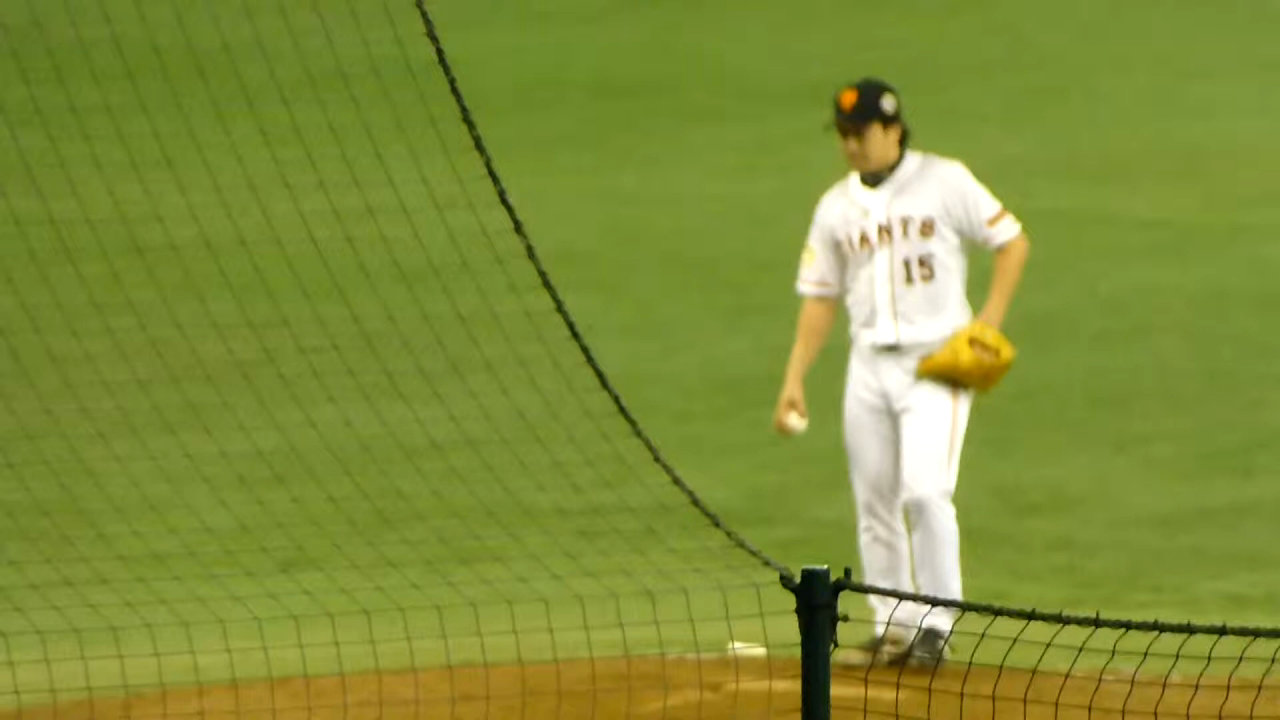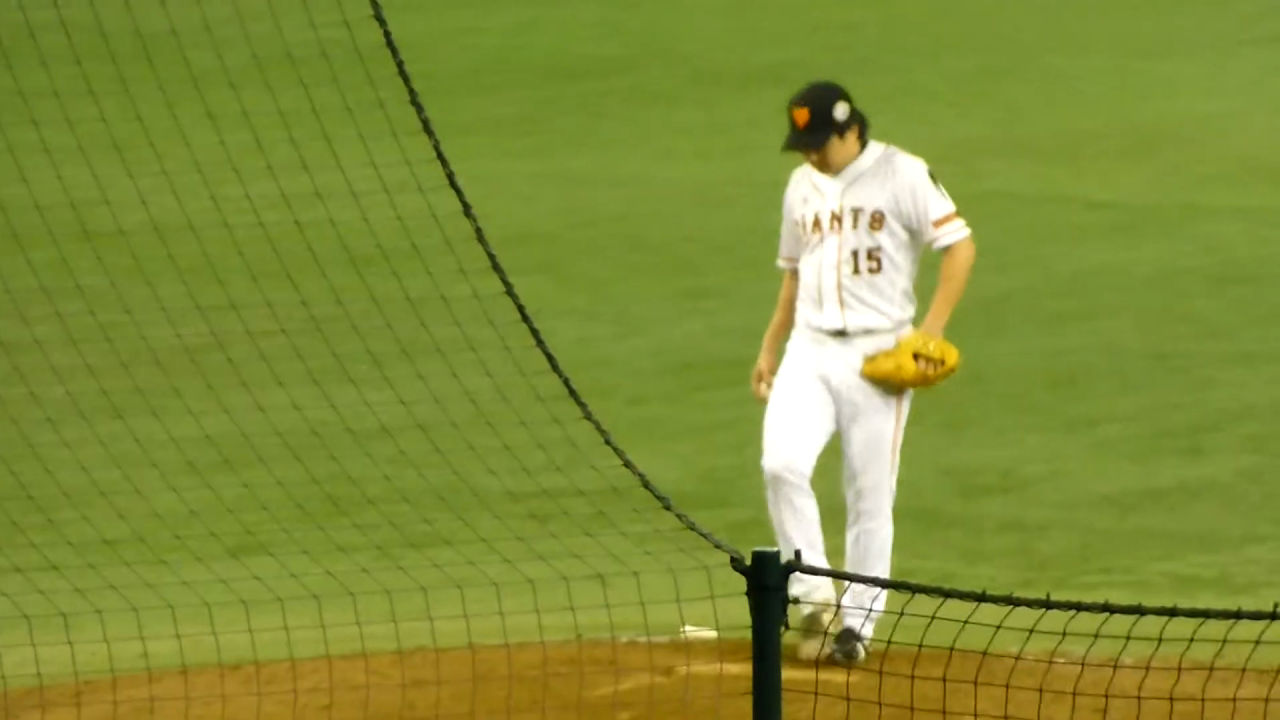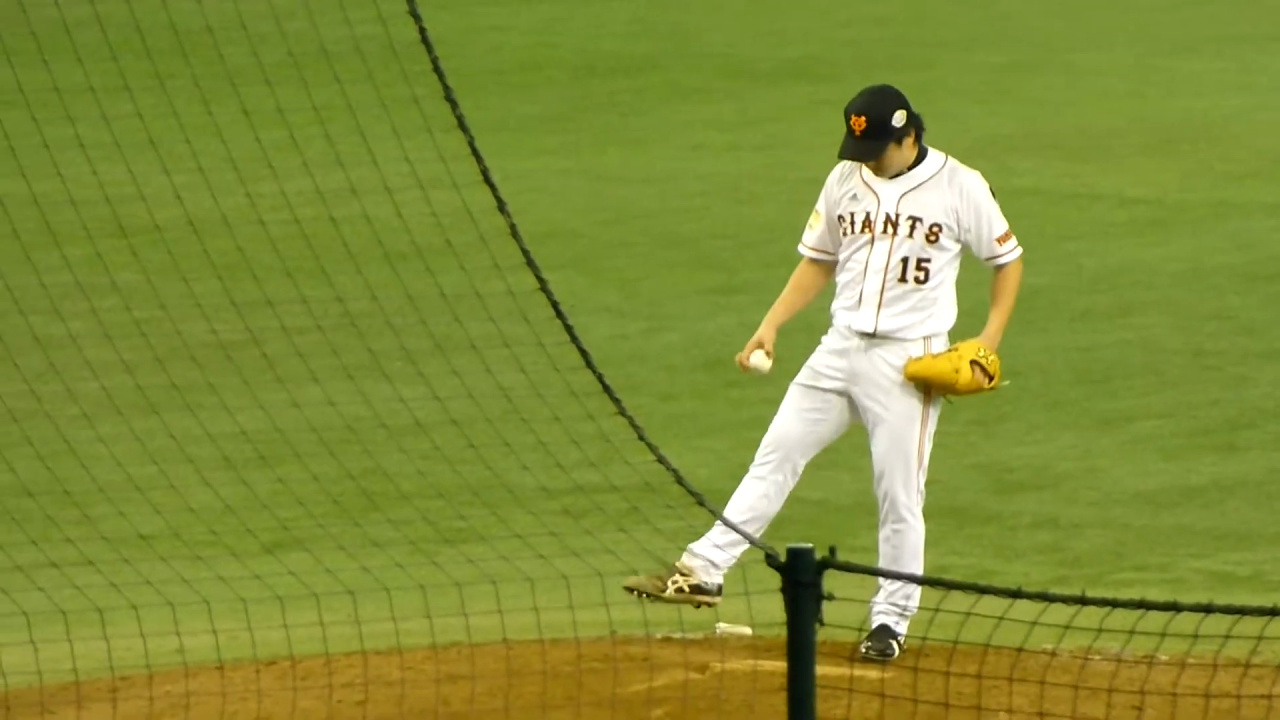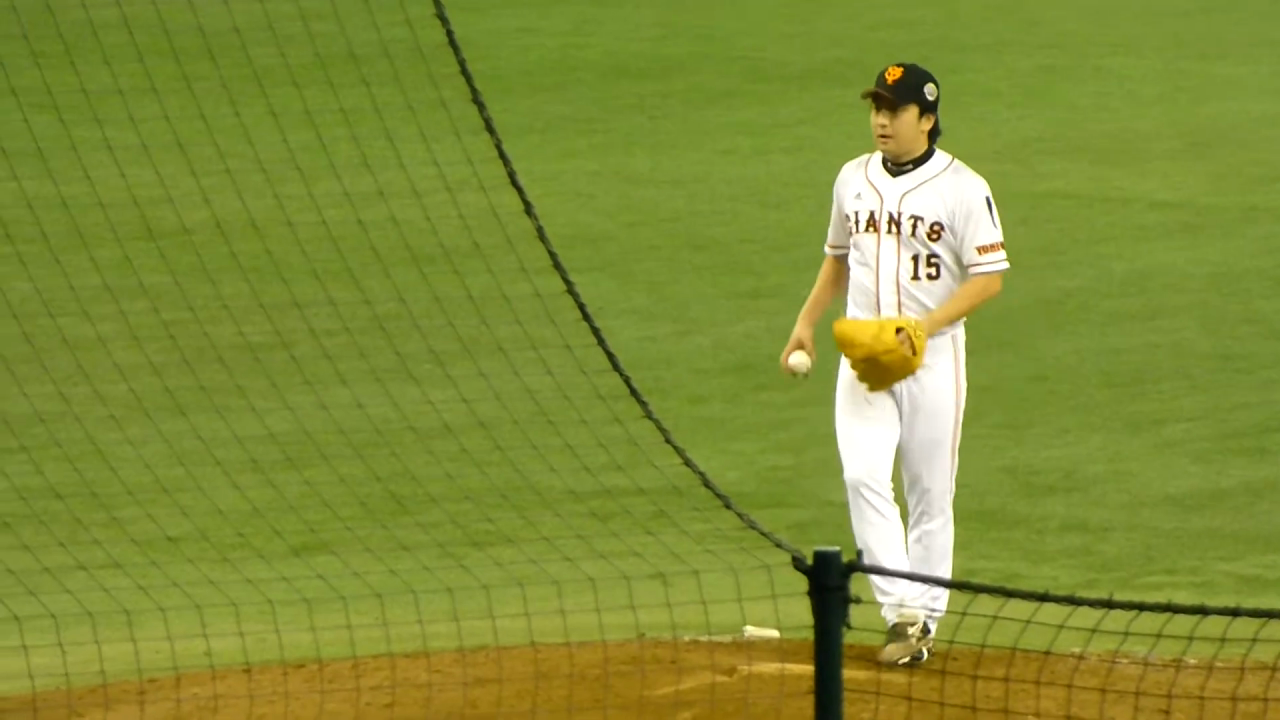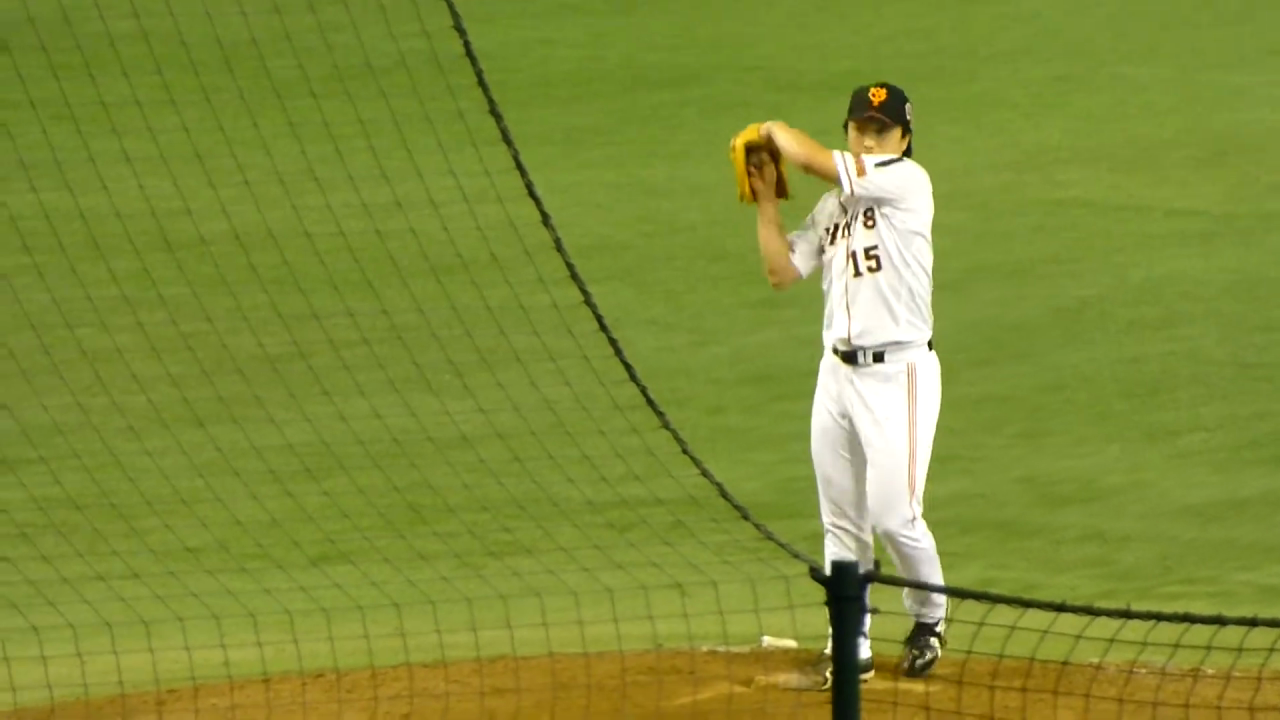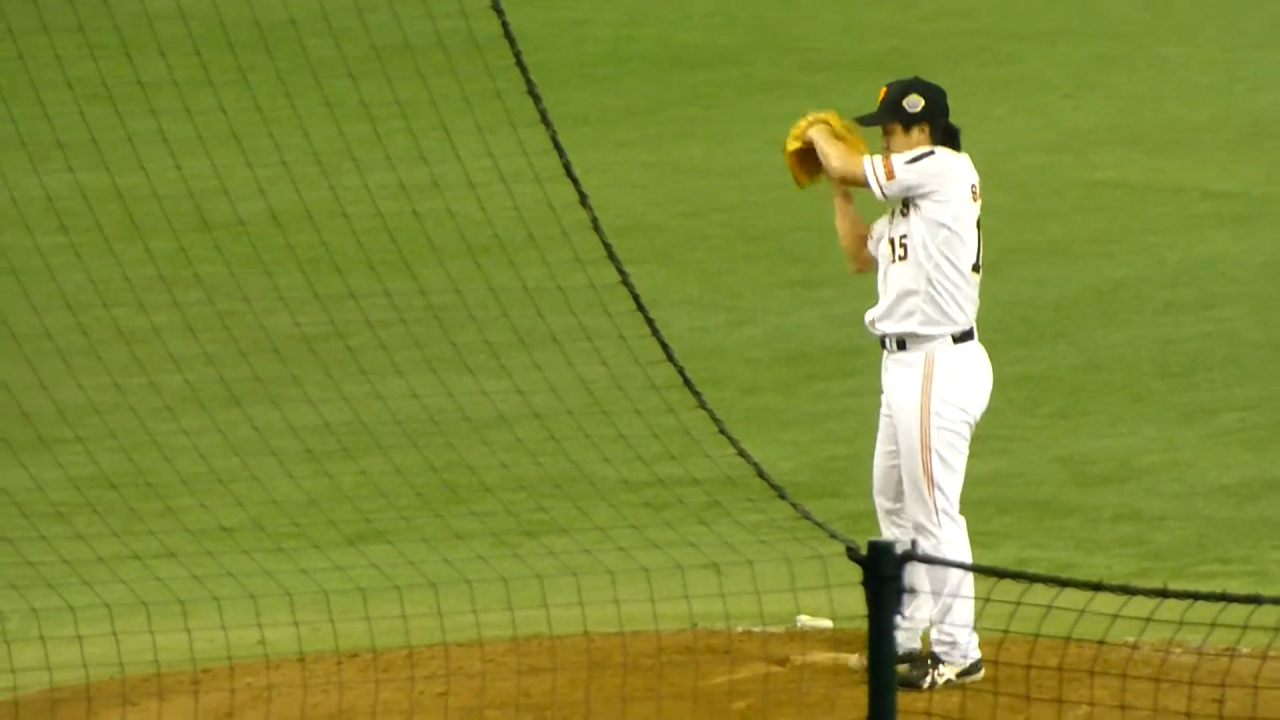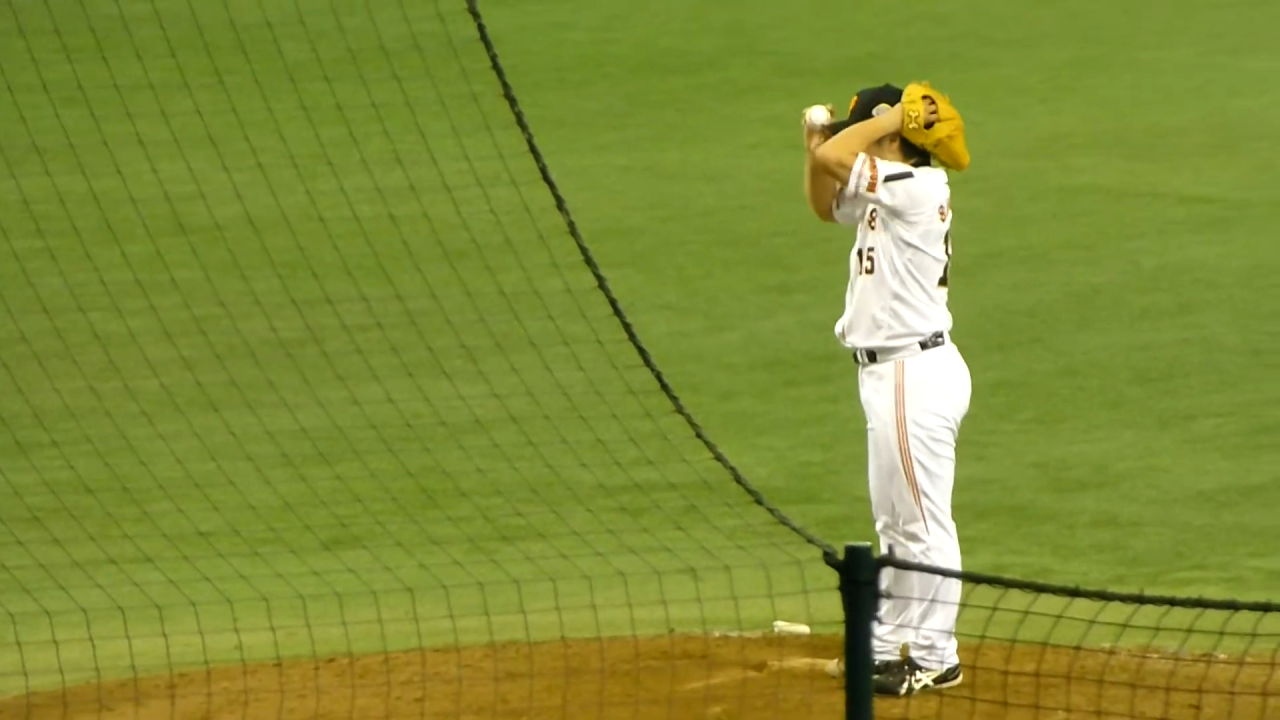
dt=0.7s
person 1, frame 1
left shoulder: (946, 181)
right shoulder: (835, 206)
left elbow: (1012, 242)
right elbow: (820, 297)
left wrist: (989, 323)
right wrist: (794, 380)
right hip: (869, 368)
left knee: (925, 490)
right knee: (875, 505)
left ankle: (934, 621)
right ankle: (891, 623)
person 1, frame 2
left shoulder: (903, 174)
right shoulder: (800, 185)
left elbow: (960, 247)
left wrist: (931, 331)
right wrist: (769, 349)
left hip: (879, 354)
right hip: (810, 350)
left knee: (870, 497)
right knee: (781, 465)
left ankle: (857, 619)
right ankle: (815, 595)
person 1, frame 3
left shoulder: (961, 186)
right shoulder: (845, 179)
left elbow: (1008, 259)
right elbow: (818, 260)
left wrist: (990, 335)
right wrist: (771, 324)
left hip: (908, 361)
right hip: (839, 349)
left knee: (898, 496)
right knee: (775, 457)
left ankle: (891, 619)
right ankle: (701, 570)
person 1, frame 4
left shoulder: (962, 186)
right shoulder: (852, 177)
left elbow: (990, 276)
left wrist: (924, 325)
right wrist: (806, 321)
left hip: (931, 358)
left knee: (929, 496)
right knee: (864, 480)
left ankle: (923, 617)
right ankle: (904, 615)
person 1, frame 5
left shoulder: (907, 180)
right shoulder: (833, 204)
left elbow: (813, 158)
right elbow: (781, 272)
left wrist: (775, 129)
right wrist: (765, 199)
left hip: (899, 375)
right hip: (838, 373)
left knee: (893, 516)
right knee: (842, 522)
left ankle: (928, 615)
right ankle: (851, 647)
person 1, frame 6
left shoulder: (944, 168)
right shoulder: (913, 194)
left elbow: (848, 165)
right elbow: (861, 255)
left wrist: (819, 132)
right wrist: (840, 188)
left hip: (940, 367)
right hip: (908, 365)
left knee: (931, 513)
right knee: (896, 506)
left ankle: (958, 651)
right ankle: (907, 635)
person 1, frame 7
left shoulder: (916, 186)
right shoulder: (884, 190)
left elbow: (836, 157)
right elbow: (825, 204)
left wrist: (896, 114)
right wrist: (815, 151)
left hip: (914, 375)
right hip: (887, 373)
left knee: (924, 522)
right knee: (894, 522)
left ankle: (936, 657)
right ankle: (889, 644)
